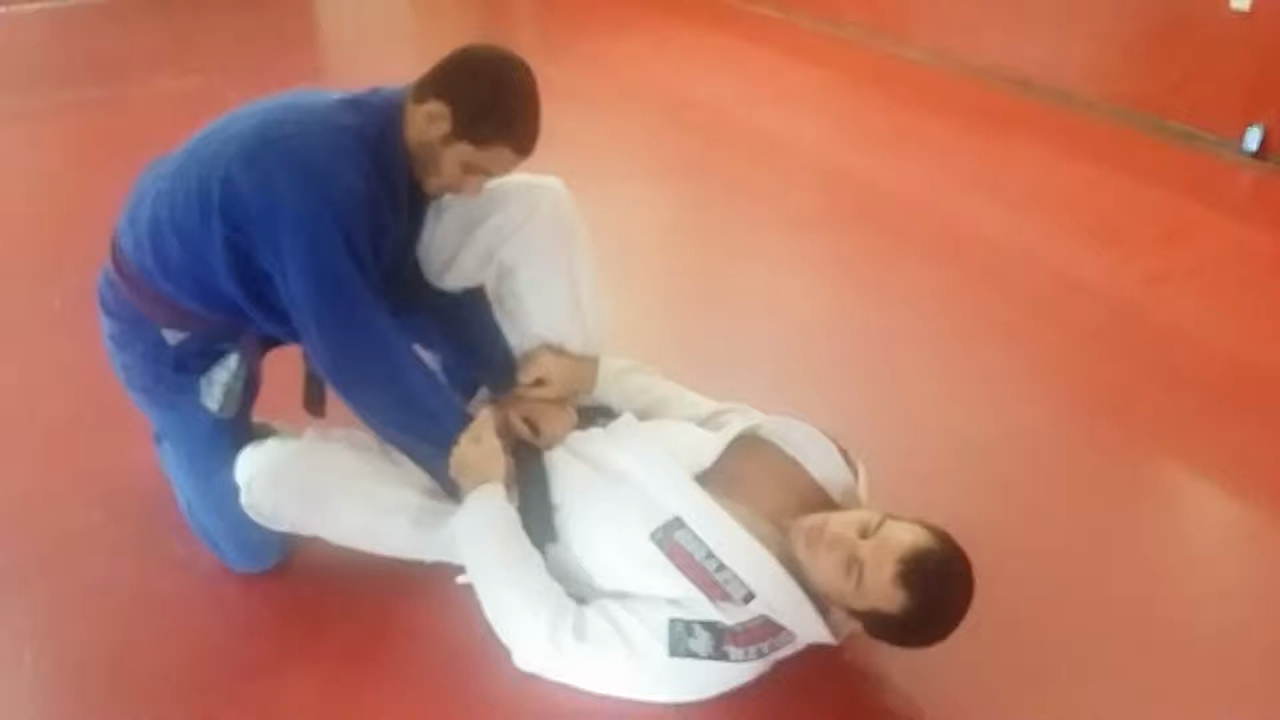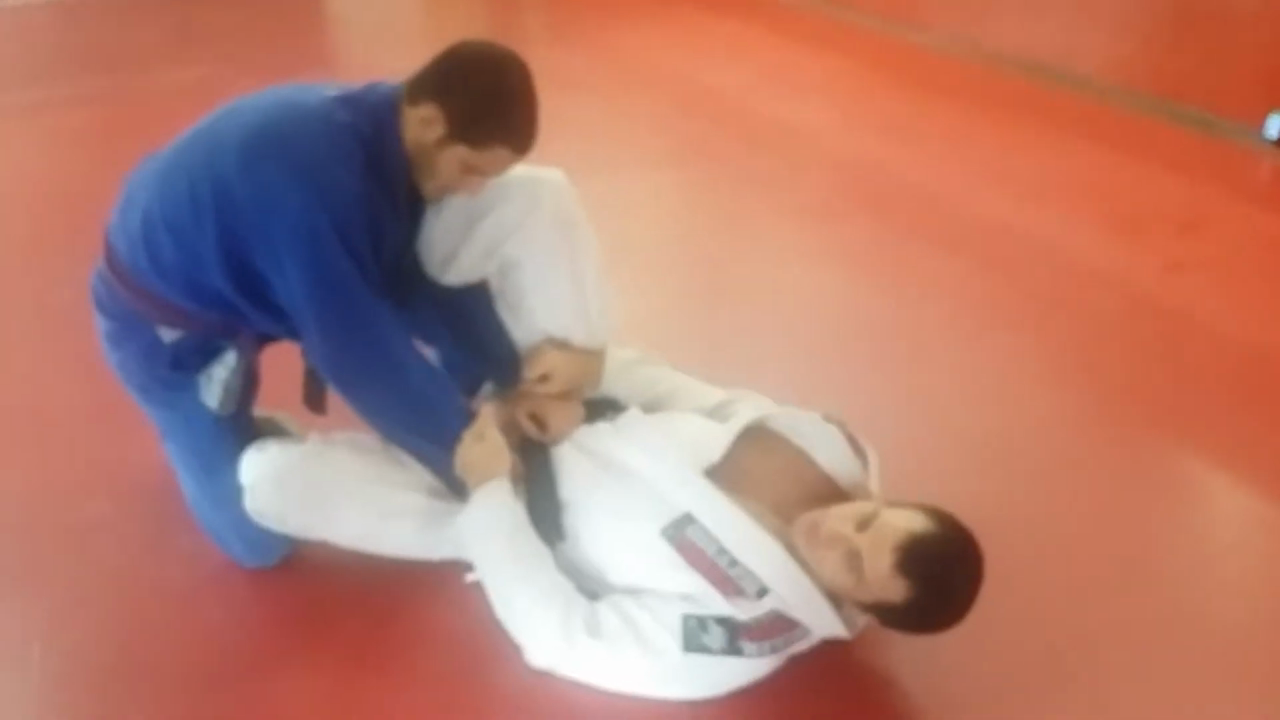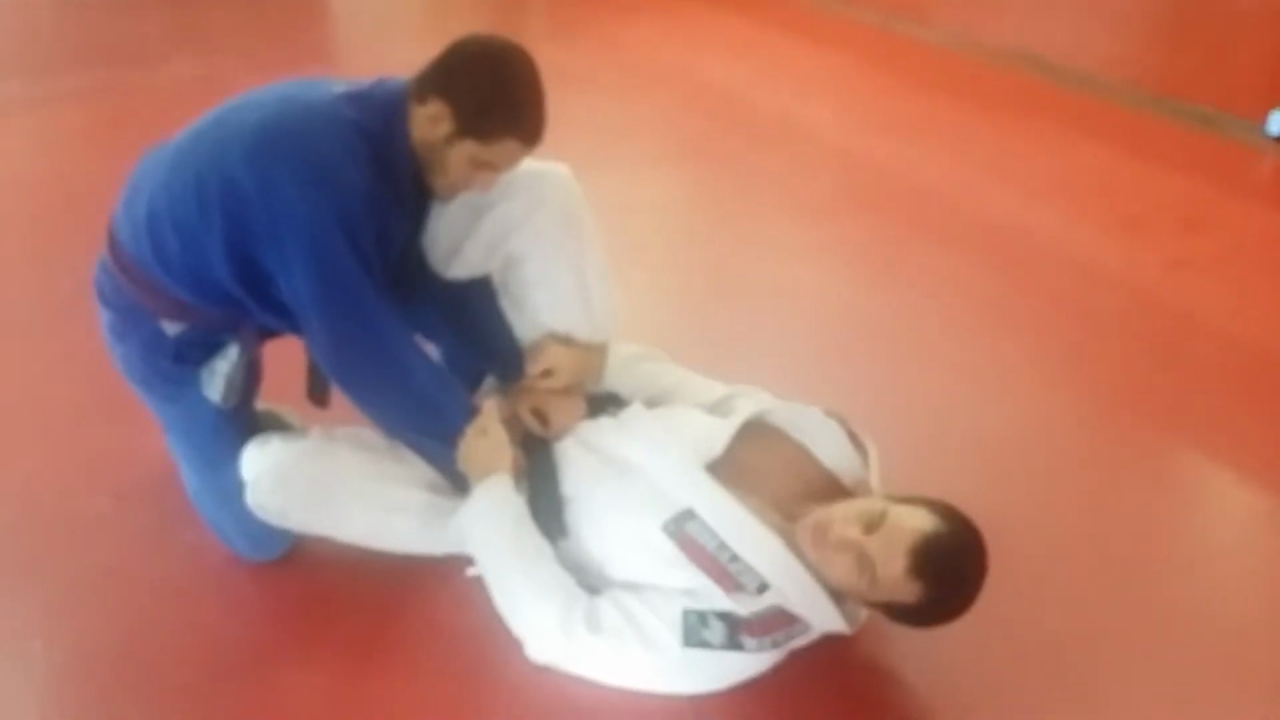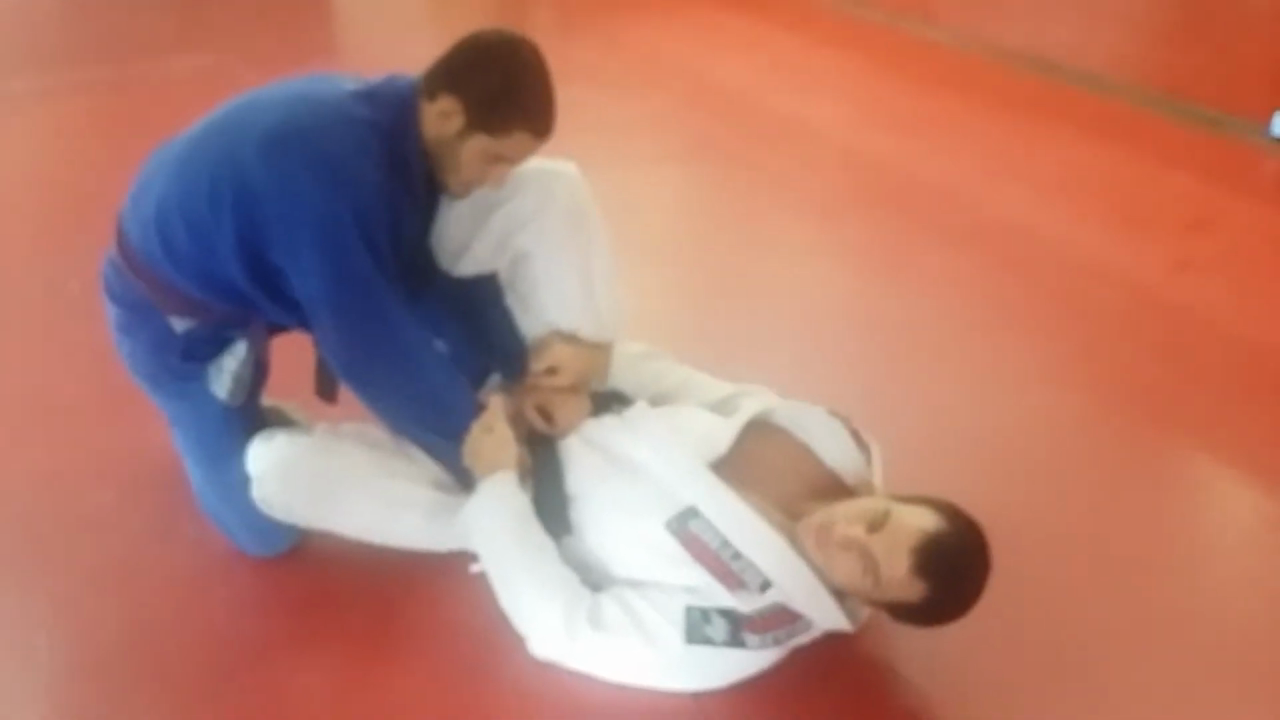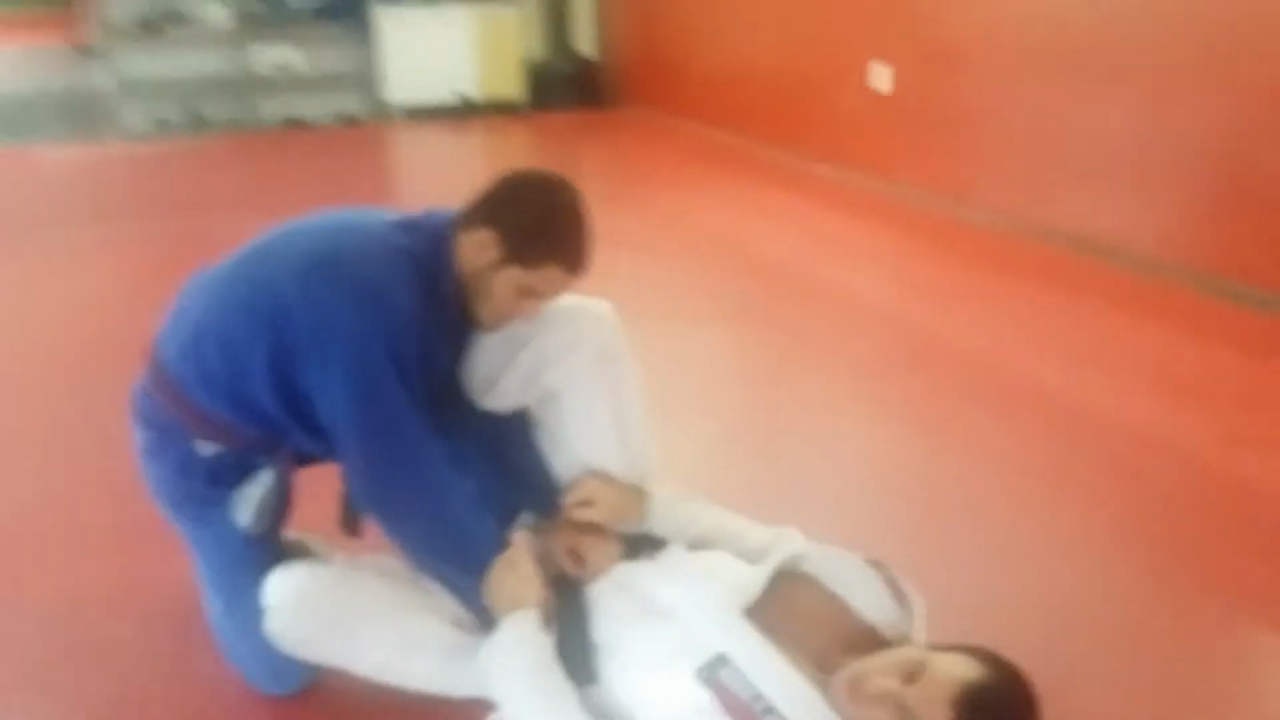
dt=1s
person 1, frame 1
left shoulder: (722, 645)
right shoulder: (825, 467)
left elbow: (548, 639)
right elbow: (703, 416)
left wrist: (483, 496)
left hip: (519, 517)
left knee: (269, 474)
left ankle: (232, 441)
person 1, frame 2
left shoulder: (734, 641)
right shoulder: (835, 454)
left elbow: (562, 636)
right elbow: (712, 406)
left wrist: (489, 495)
left hip: (520, 511)
right hip: (572, 414)
left knee: (272, 479)
left ankle: (244, 436)
person 1, frame 3
left shoulder: (734, 637)
right shoulder: (835, 448)
left elbow: (562, 631)
right elbow: (710, 399)
left wrist: (491, 490)
left hip: (524, 508)
right hip: (571, 408)
left knee: (271, 472)
left ankle: (261, 430)
person 1, frame 4
left shoulder: (736, 634)
right shoulder: (840, 447)
left elbow: (564, 628)
right elbow: (723, 400)
left wrist: (495, 485)
right wrist: (598, 361)
left hip: (527, 505)
right hip: (580, 402)
left knee: (276, 466)
left ankle: (260, 424)
person 1, frame 5
right shoulder: (877, 600)
right elbow: (759, 547)
left wrist: (517, 625)
right wrist: (643, 505)
left hip: (551, 646)
right hip: (618, 552)
left knee: (293, 597)
person 2, frame 1
left shoulder: (387, 139)
right shoulder: (317, 173)
left elbow: (426, 282)
right elbow: (358, 351)
left wrist: (505, 385)
left hip: (246, 287)
right hip: (168, 320)
right knee: (254, 546)
right ankle: (189, 431)
person 2, frame 2
left shoulder: (379, 130)
right shoulder: (311, 175)
left elbow: (426, 277)
right elbow: (360, 348)
left wrist: (508, 379)
left hip: (242, 283)
right hip: (165, 319)
right knee: (260, 541)
right ankle: (200, 429)
person 2, frame 3
left shoulder: (386, 127)
right shoulder: (319, 172)
left elbow: (429, 273)
right elbow: (361, 345)
left wrist: (512, 369)
left hip: (243, 276)
right hip: (168, 310)
right knee: (262, 535)
right ankle: (207, 424)
person 2, frame 4
left shoulder: (394, 121)
right shoulder: (330, 170)
left elbow: (432, 272)
right elbow: (373, 346)
left wrist: (519, 364)
left hip: (254, 269)
right hip: (175, 308)
right knee: (266, 529)
right ankle: (214, 420)
person 2, frame 5
left shoulder: (431, 261)
right shoulder: (365, 296)
left elbow: (469, 408)
right elbow: (400, 476)
left wrist: (547, 513)
left hip: (290, 401)
right hip: (205, 435)
right knee: (280, 666)
right ankle: (231, 553)
